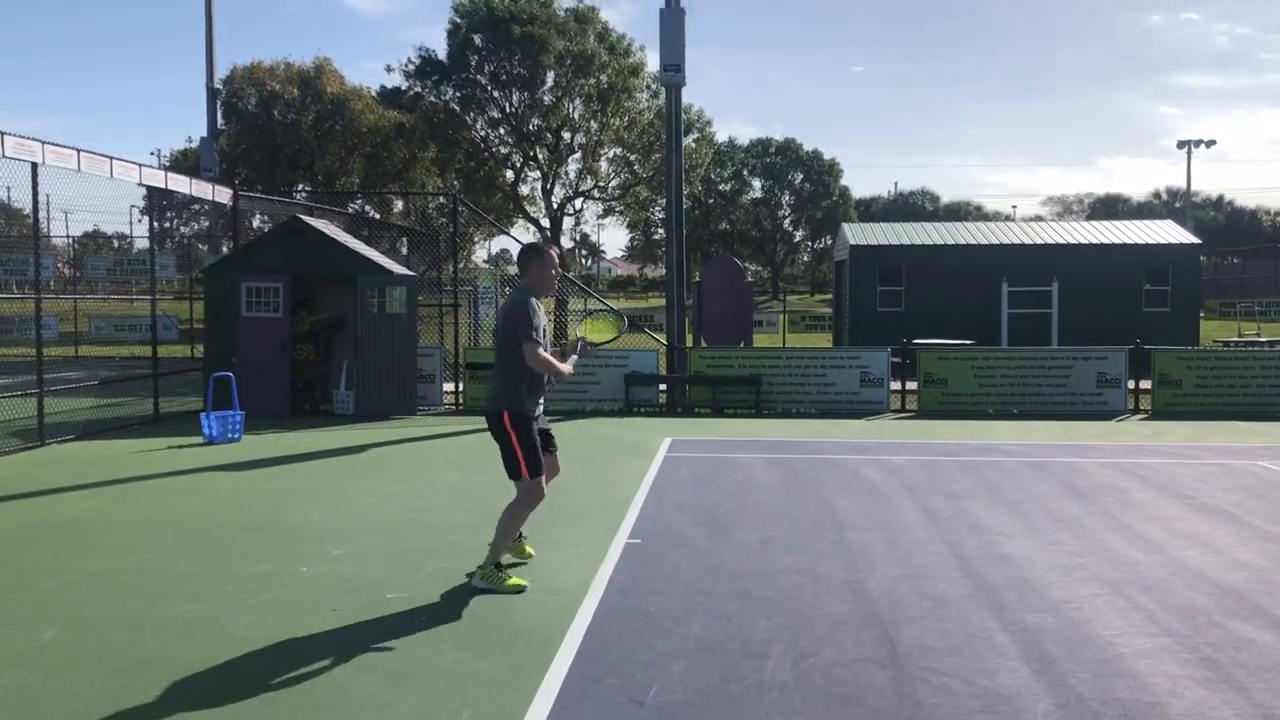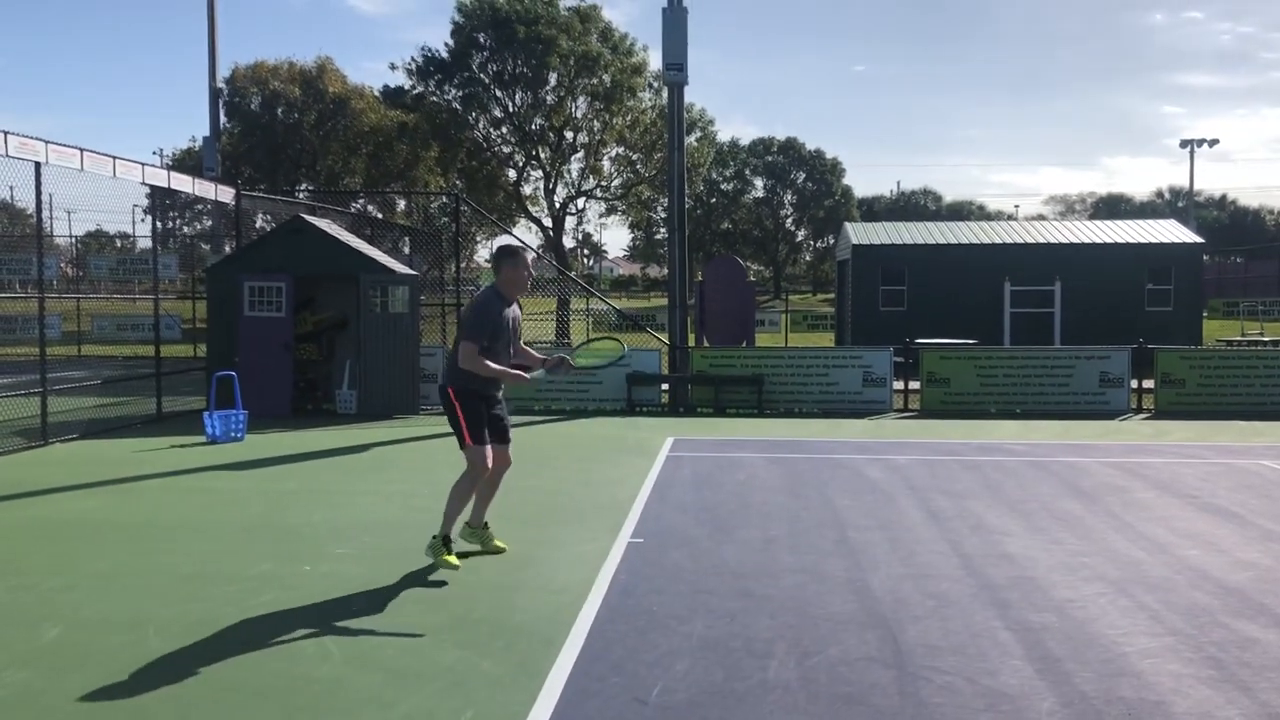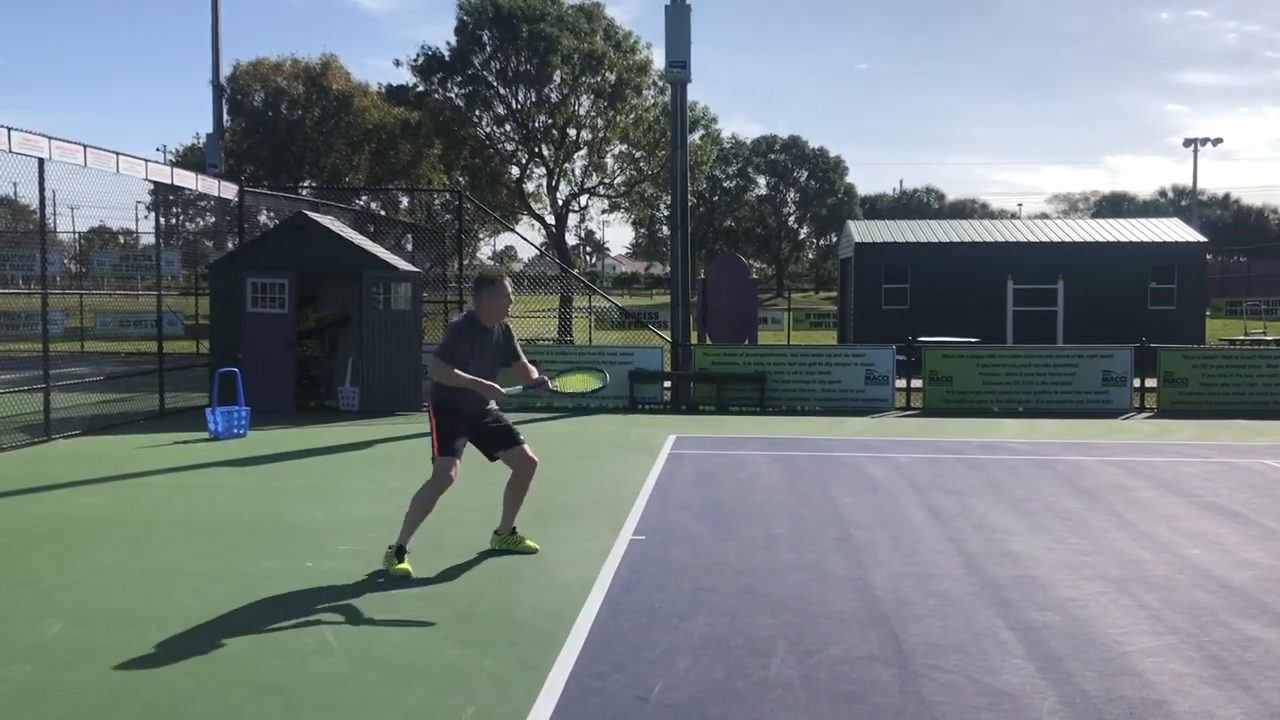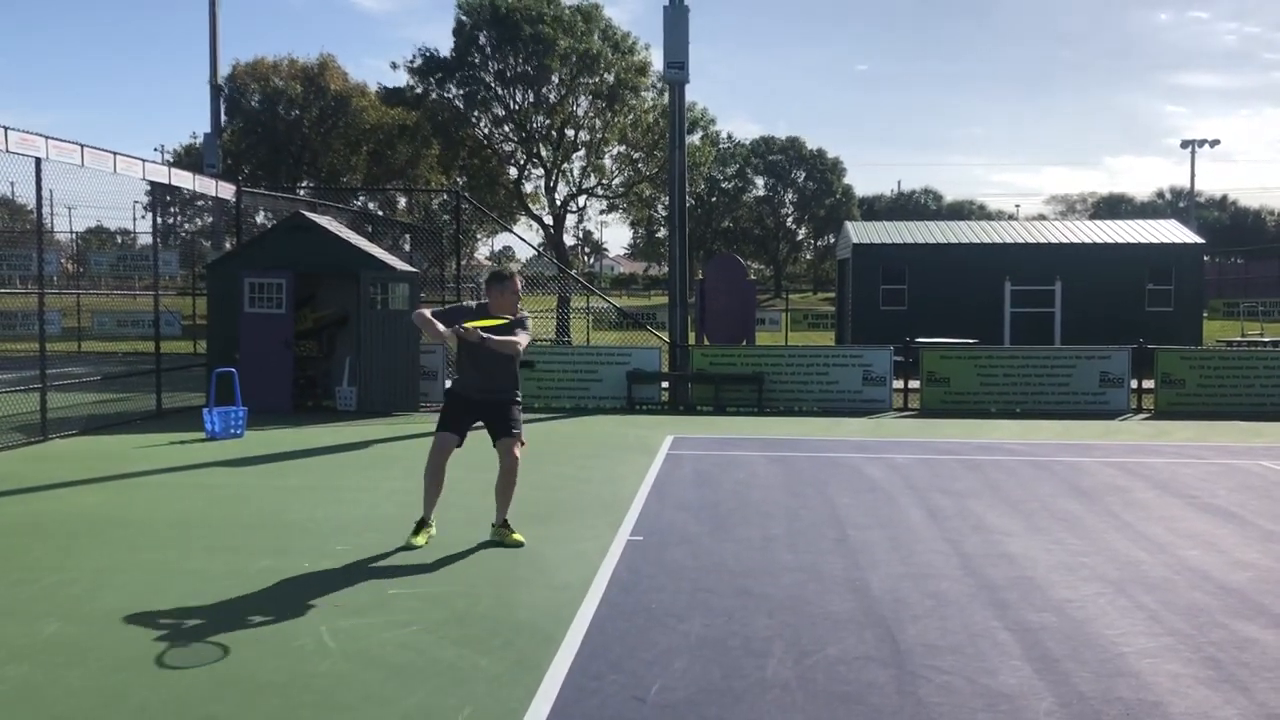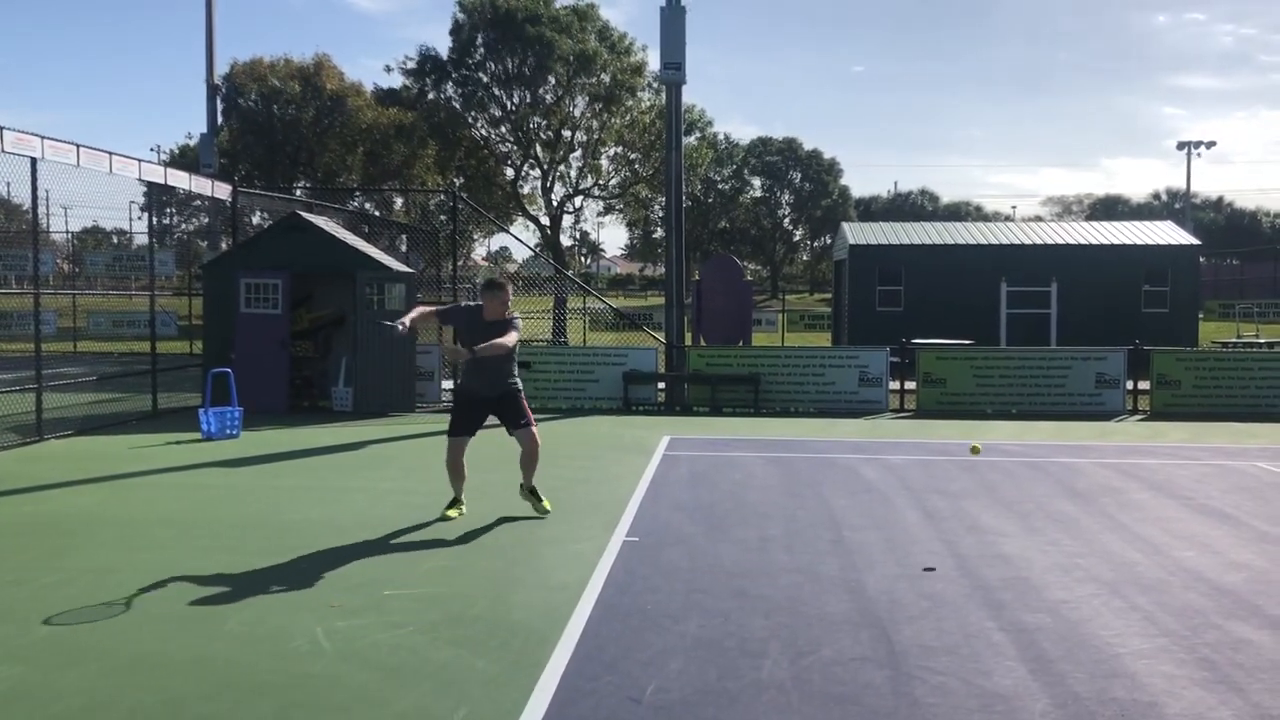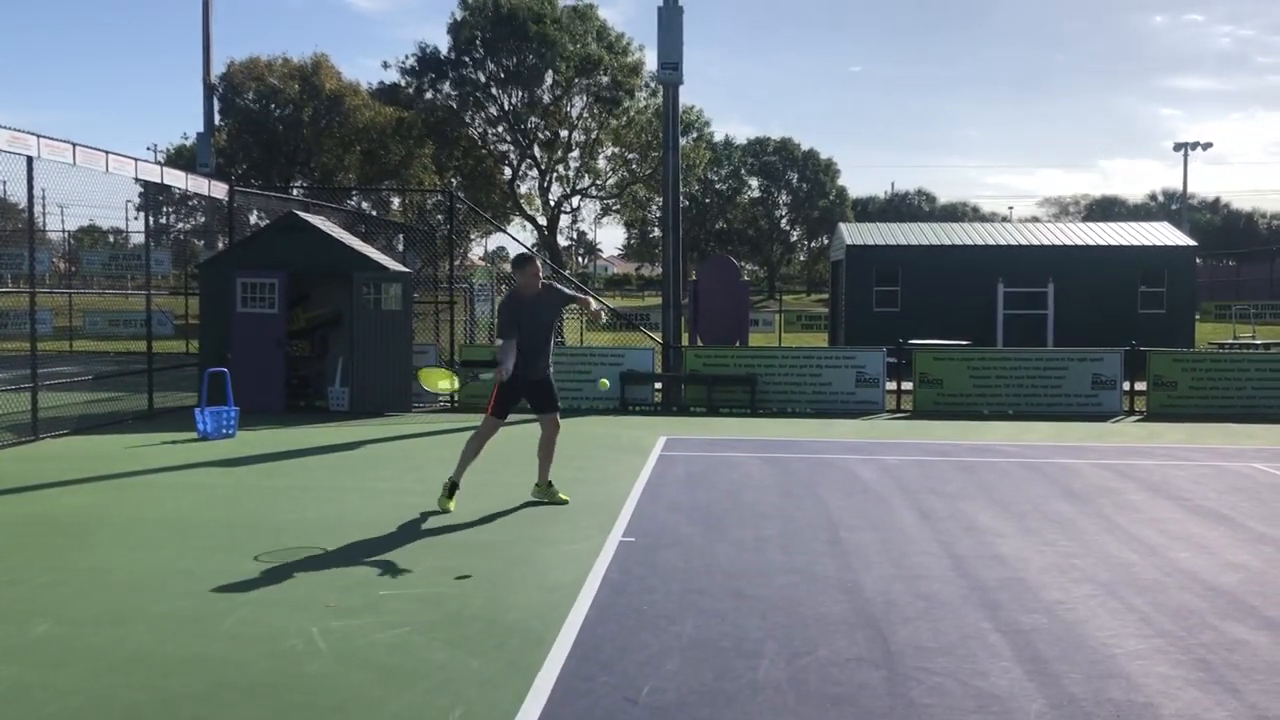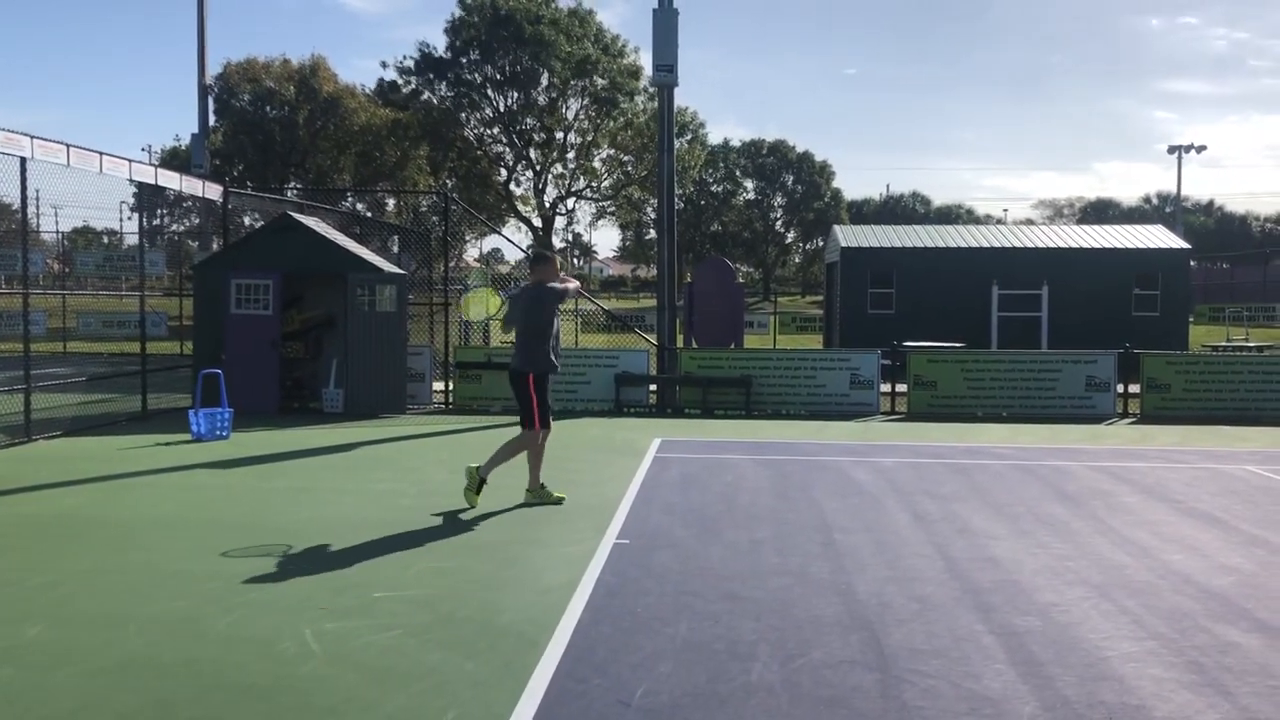
dt=0.4s
person 1, frame 1
left shoulder: (525, 304)
right shoulder: (525, 306)
right elbow: (536, 361)
left wrist: (563, 354)
right wrist: (564, 367)
left hip: (527, 408)
right hip: (511, 412)
left knee: (549, 468)
right knee: (532, 491)
left ankle: (510, 536)
right ankle: (489, 568)
person 1, frame 2
left shoulder: (514, 306)
right shoulder: (484, 306)
left elbow: (516, 348)
right elbow: (466, 359)
left wrist: (546, 361)
right wrist: (509, 374)
left hip: (491, 394)
right hip: (463, 392)
left knee: (501, 463)
right knee: (480, 466)
left ankle: (475, 526)
right ankle: (441, 539)
person 1, frame 3
left shoulder: (503, 330)
right shoulder: (461, 328)
left elbow: (522, 366)
right elbow: (437, 371)
left wrist: (534, 379)
right wrist: (483, 385)
left hip: (484, 410)
right hip: (447, 409)
left knee: (527, 464)
right knee: (445, 476)
left ankle: (504, 532)
right ankle: (398, 548)
person 1, frame 4
left shoulder: (521, 320)
right shoulder: (467, 312)
left elbow: (516, 346)
right elbow: (420, 314)
left wrist: (481, 338)
right wrist: (434, 327)
left hip: (503, 398)
right hip: (463, 395)
left knee: (510, 458)
right knee: (439, 451)
left ankle: (500, 524)
right ankle: (425, 521)
person 1, frame 5
left shoulder: (512, 322)
right shoulder: (464, 313)
left elbow: (506, 344)
right elbow: (426, 311)
left wrist: (470, 353)
right wrist: (407, 320)
left hip: (507, 390)
right hip: (470, 392)
left knee: (531, 441)
right knee: (455, 448)
left ankle: (528, 488)
right ankle: (458, 499)
person 1, frame 6
left shoulder: (549, 290)
right shoulder: (509, 305)
left elbow: (582, 300)
right elbow: (507, 344)
left wrist: (593, 307)
right wrist: (505, 365)
left hip: (541, 373)
right hip: (514, 374)
left knee: (552, 425)
right knee: (488, 427)
left ankle: (543, 485)
right ankle: (453, 483)
person 1, frame 7
left shoulder: (519, 295)
right shoulder: (545, 292)
left elbow: (507, 325)
right elbow: (574, 285)
right wrist: (559, 280)
left hip: (528, 371)
right hip: (530, 374)
left knee: (541, 430)
right knee: (531, 437)
left ankle: (534, 488)
right ankle: (481, 473)
